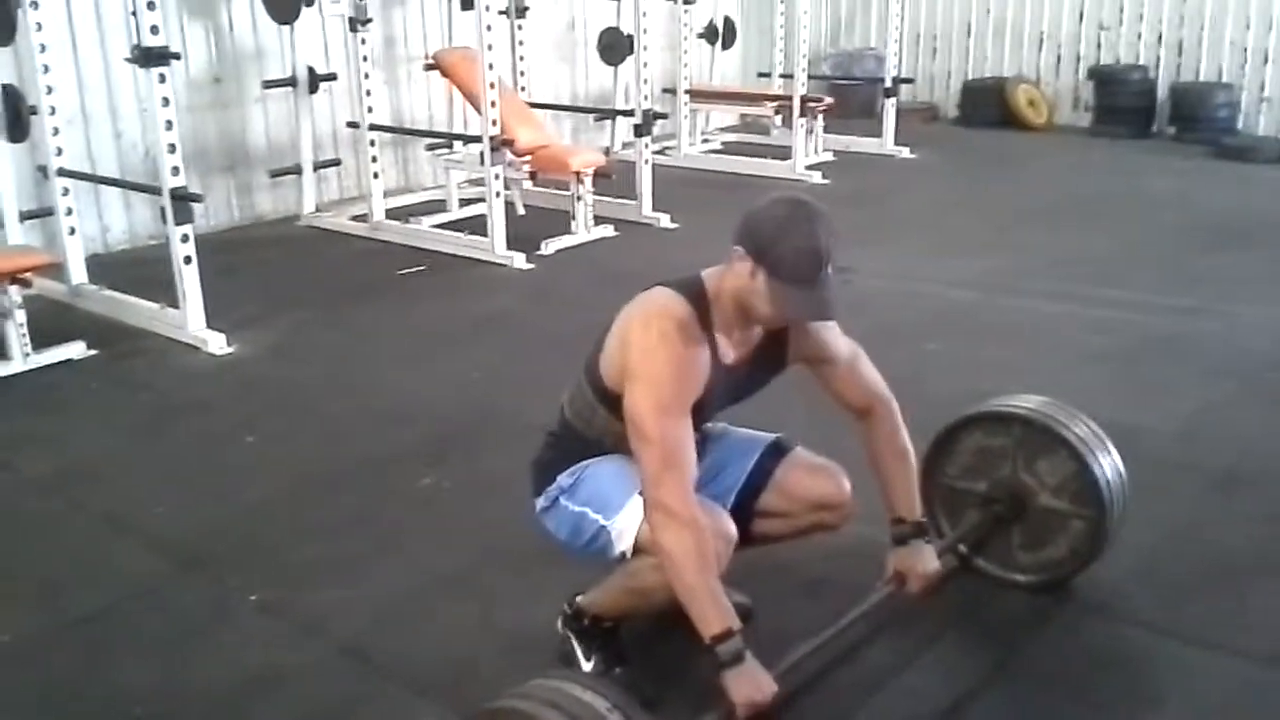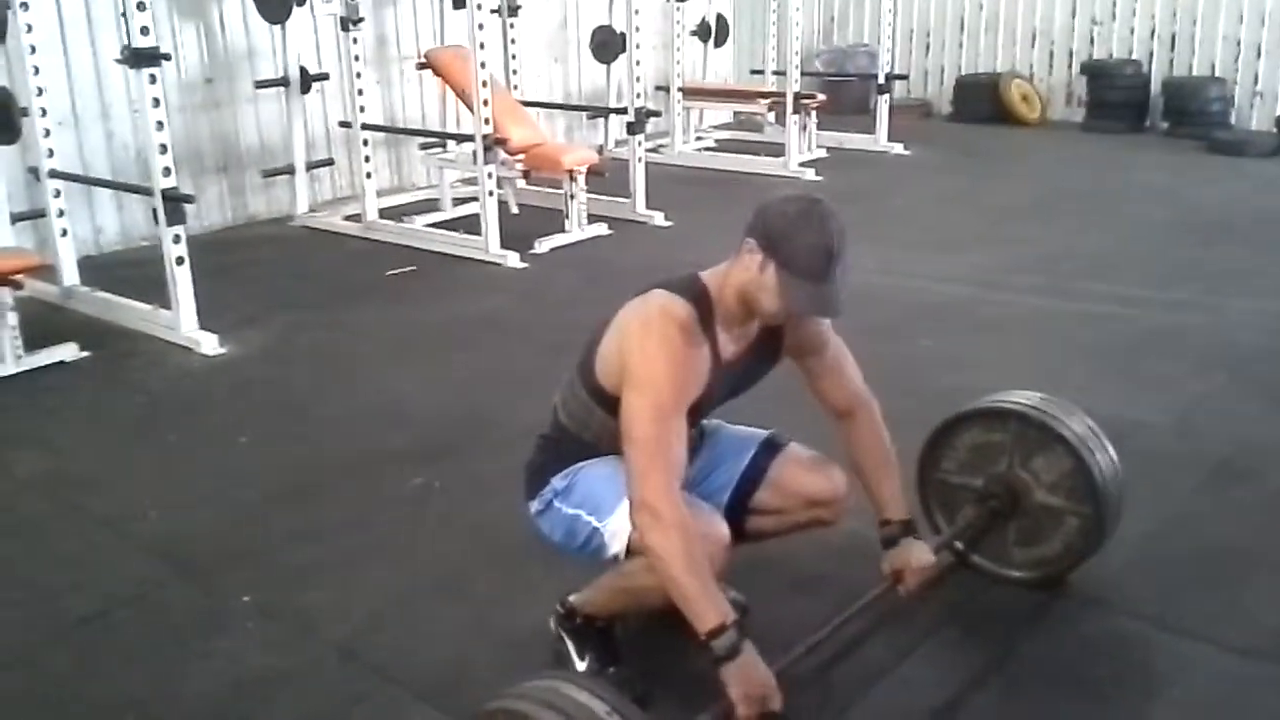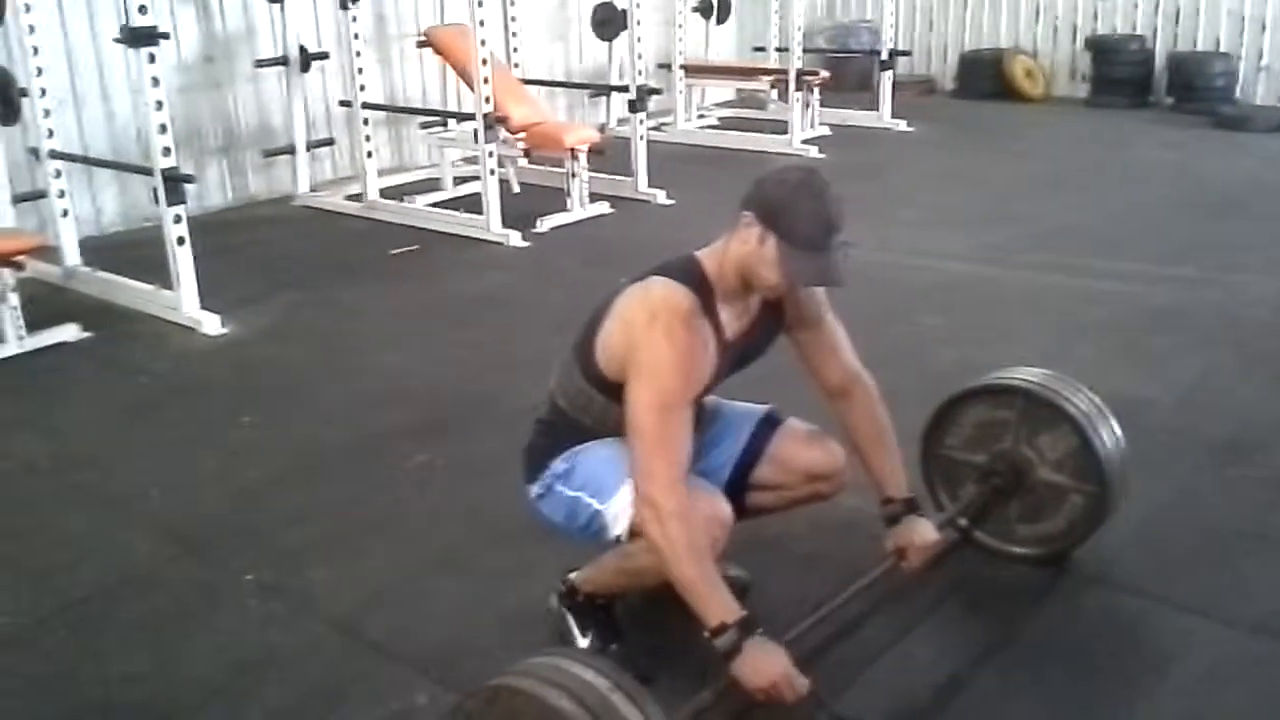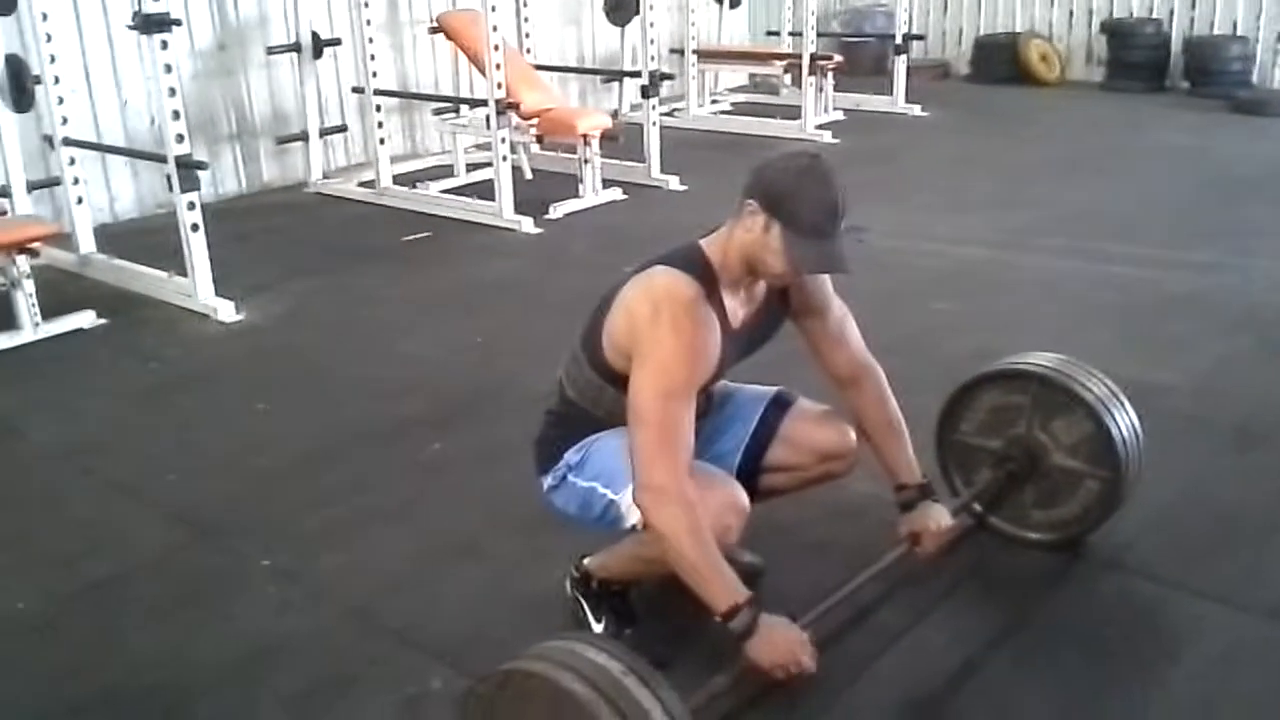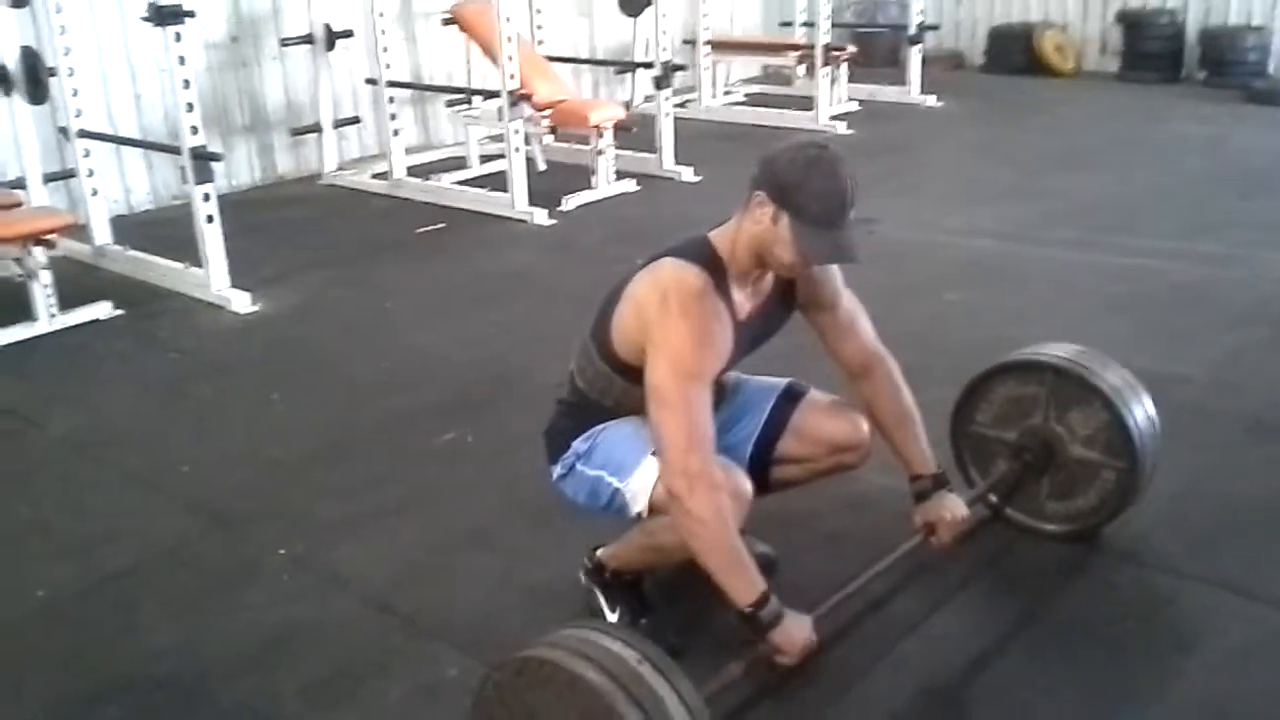
dt=0.4s
person 1, frame 1
left shoulder: (798, 323)
right shoulder: (666, 333)
left elbow: (876, 406)
right elbow: (671, 508)
left wrist: (910, 533)
right wrist: (732, 656)
left hip: (680, 447)
right hip: (580, 474)
left knee: (829, 497)
right knee: (707, 537)
left ankle: (690, 579)
right ankle: (588, 617)
person 1, frame 2
left shoulder: (793, 313)
right shoulder: (669, 333)
left elbow: (855, 409)
right elbow: (655, 508)
left wrist: (899, 531)
right wrist: (731, 648)
right hip: (574, 475)
left knee: (825, 493)
right knee: (703, 540)
left ankle: (689, 580)
right ankle: (581, 615)
person 1, frame 3
left shoulder: (789, 288)
right shoulder: (672, 320)
left elbow: (851, 387)
right elbow: (659, 501)
left wrist: (901, 508)
right wrist: (739, 640)
right hip: (575, 458)
left knee: (822, 465)
right knee: (704, 522)
left ankle: (684, 560)
right ankle: (583, 592)
person 1, frame 4
left shoulder: (793, 275)
right shoulder: (677, 309)
left elbow: (858, 373)
right elbow: (659, 492)
left wrist: (915, 494)
right wrist: (748, 624)
right hip: (584, 449)
left knee: (834, 444)
right knee: (721, 511)
left ankle: (702, 546)
right ankle: (597, 579)
person 1, frame 5
left shoulder: (805, 269)
right shoulder: (685, 300)
left elbow: (870, 365)
right elbow: (689, 481)
left wrist: (929, 483)
right wrist: (768, 616)
right hip: (595, 437)
left knee: (847, 436)
right knee: (723, 493)
left ankle: (717, 536)
right ankle: (609, 568)
